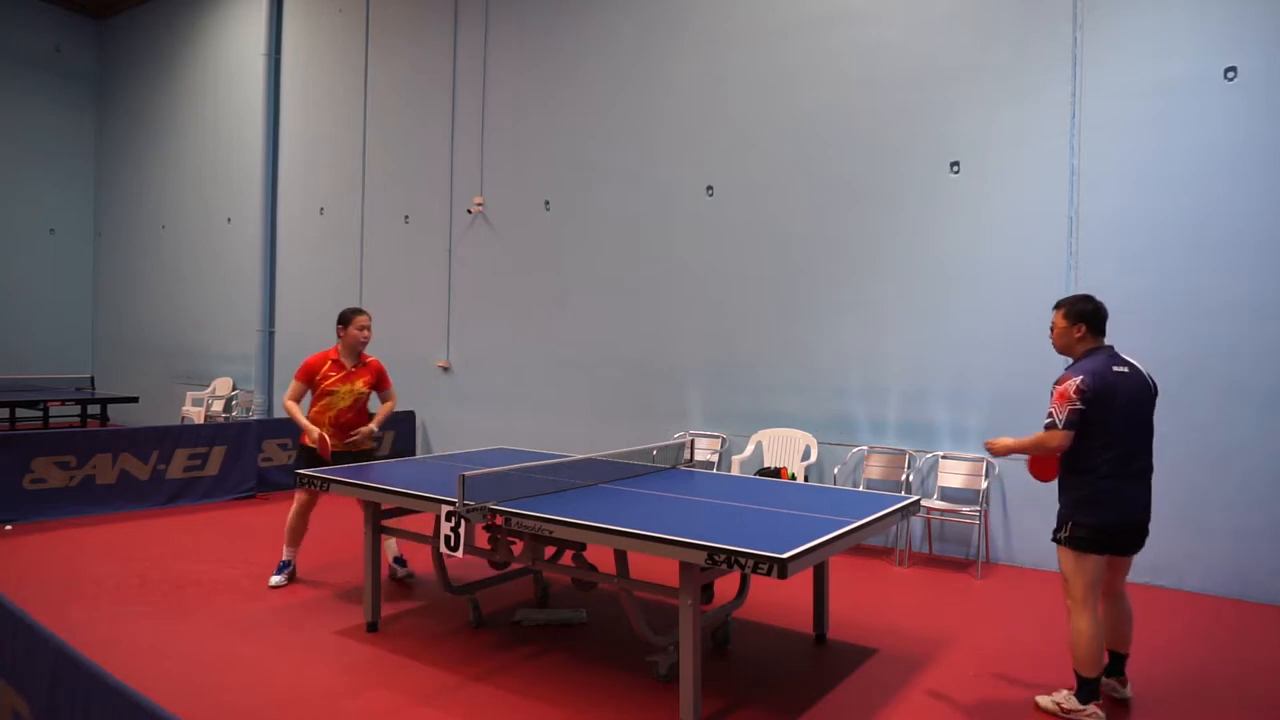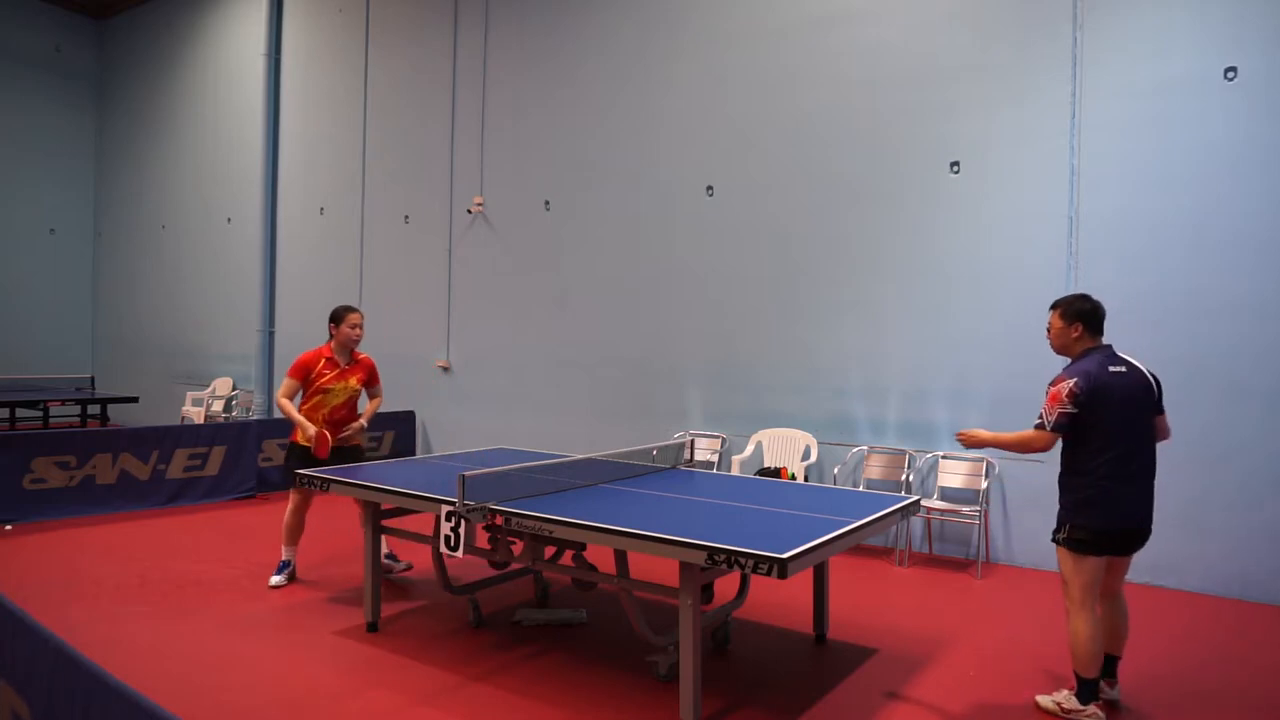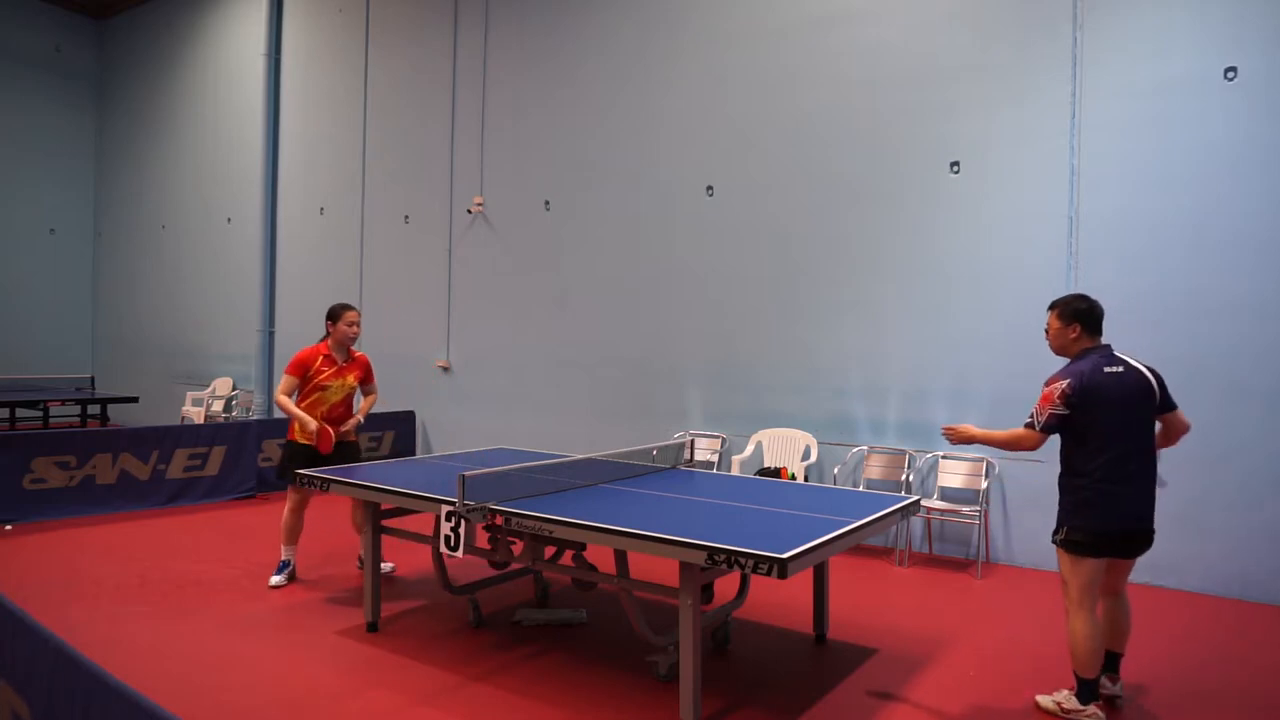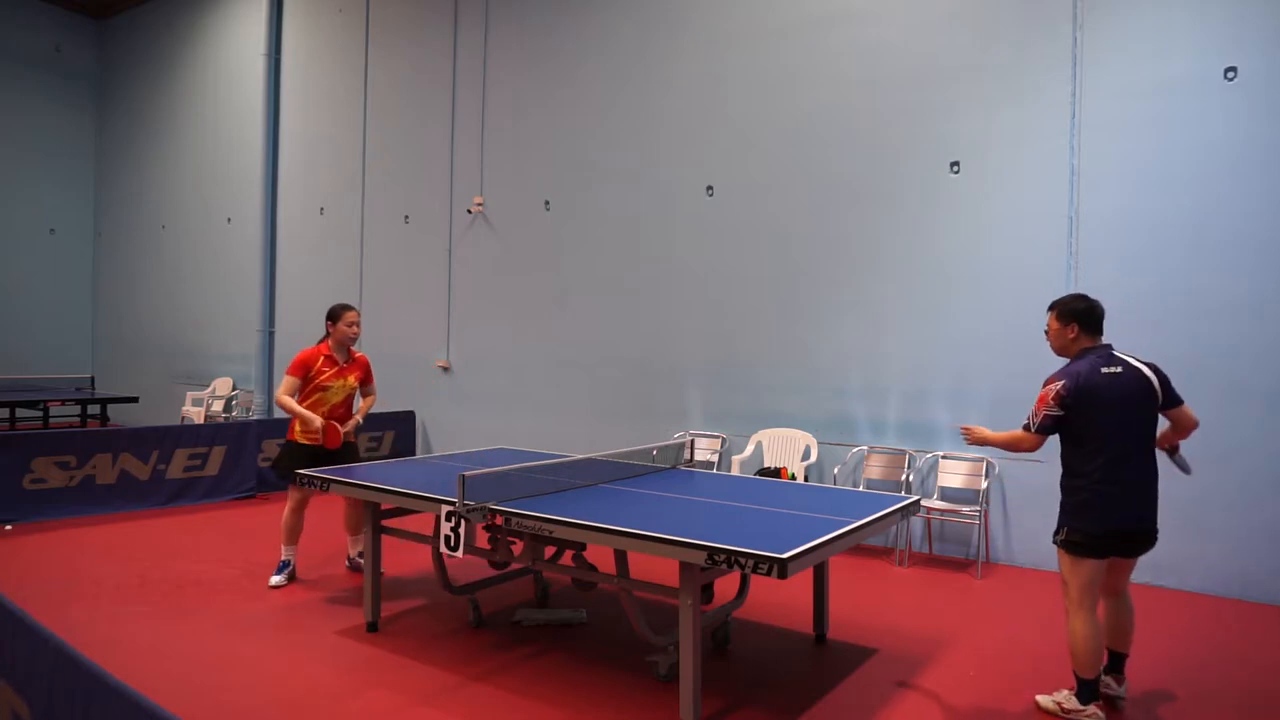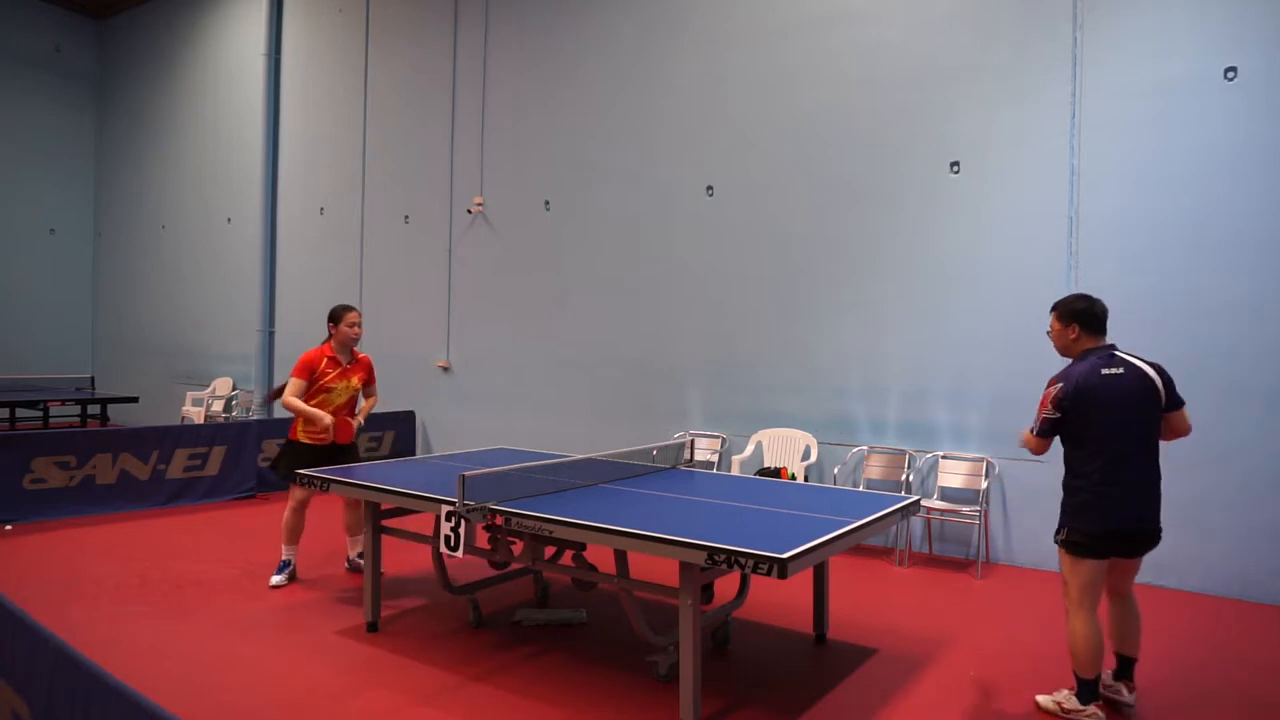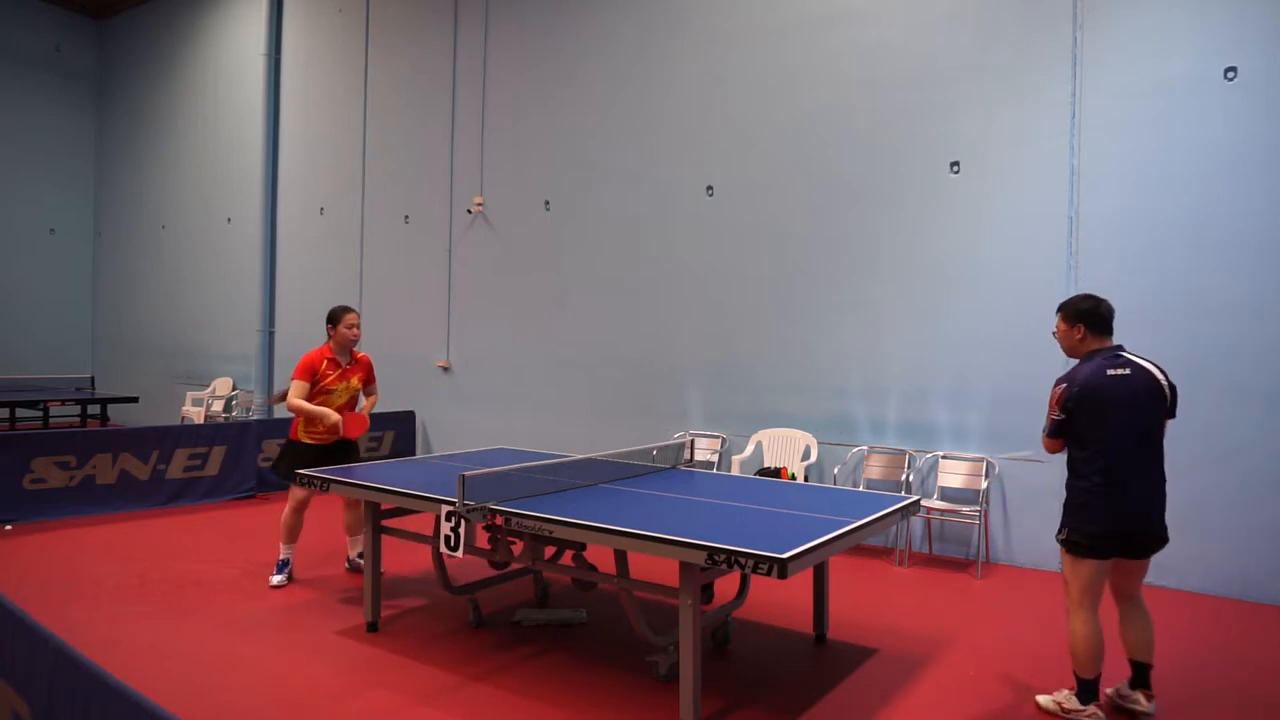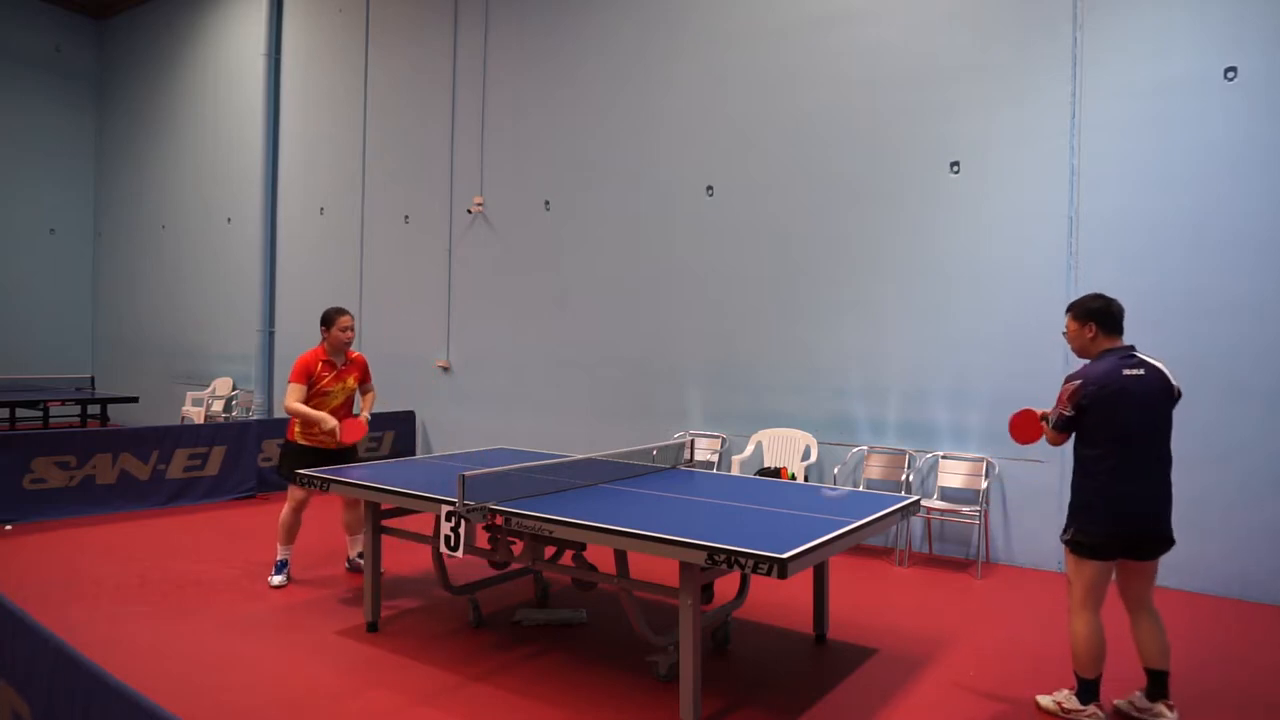
dt=0.1s
person 1, frame 1
left shoulder: (1077, 379)
right shoulder: (1139, 375)
left elbow: (1057, 442)
left wrist: (1008, 445)
left hip: (1089, 510)
right hip: (1135, 508)
left knee: (1082, 604)
right knee: (1114, 593)
right ankle: (1116, 677)
person 1, frame 2
left shoulder: (1072, 381)
right shoulder: (1141, 374)
left elbow: (1041, 440)
right elbow: (1161, 431)
left wrist: (985, 438)
left hip: (1089, 511)
right hip: (1136, 510)
left knee: (1080, 606)
right knee: (1111, 593)
right ankle: (1108, 678)
person 1, frame 3
left shoulder: (1068, 382)
right shoulder: (1142, 373)
left elbow: (1028, 439)
right elbow: (1178, 427)
left wrist: (975, 435)
left hip: (1089, 513)
right hip: (1138, 511)
left knee: (1080, 605)
right knee: (1114, 592)
right ankle: (1109, 676)
person 1, frame 4
left shoulder: (1064, 383)
right shoulder: (1144, 372)
left elbow: (1028, 441)
right elbow: (1187, 423)
left wrist: (986, 437)
right wrist: (1159, 441)
left hip: (1088, 513)
right hip: (1139, 511)
left knee: (1080, 606)
right knee: (1116, 592)
right ankle: (1114, 676)
person 1, frame 5
left shoulder: (1065, 385)
right shoulder: (1150, 373)
left elbow: (1037, 445)
right elbow: (1179, 427)
left wrist: (1029, 436)
left hip: (1089, 514)
right hip: (1141, 512)
left knee: (1080, 607)
right knee: (1121, 592)
right ankle: (1123, 680)
person 1, frame 6
left shoulder: (1071, 385)
right shoulder: (1155, 375)
left elbow: (1053, 445)
left wrist: (1069, 430)
left hip: (1091, 515)
right hip: (1145, 513)
left knee: (1081, 607)
right knee: (1129, 597)
person 1, frame 7
left shoulder: (1083, 382)
right shoulder: (1161, 375)
left elbow: (1054, 436)
left wrist: (1052, 416)
left hip: (1097, 515)
right hip: (1151, 514)
left knee: (1083, 607)
right knee: (1141, 605)
person 2, frame 1
left shoulder: (374, 367)
right shoulder: (316, 363)
left elbow: (390, 401)
right elbow: (289, 401)
left wrist: (372, 426)
right wrist: (308, 428)
left hip: (356, 447)
right hip: (317, 446)
right knee: (303, 504)
left ankle: (395, 561)
right ankle: (287, 563)
person 2, frame 2
left shoulder: (365, 365)
right shoulder: (309, 360)
left elbow: (376, 397)
right elbow: (282, 398)
left wrist: (362, 422)
right wrist: (304, 424)
left hip: (347, 443)
right hip: (309, 444)
right knee: (298, 503)
left ankle: (385, 557)
right ankle: (287, 563)
person 2, frame 3
left shoulder: (361, 362)
right shoulder: (306, 358)
left elbow: (371, 394)
right elbow: (281, 397)
left wrist: (357, 418)
right wrist: (305, 419)
left hip: (343, 441)
right hip: (305, 442)
right knee: (296, 500)
left ankle: (368, 556)
right ankle: (286, 563)
person 2, frame 4
left shoulder: (361, 362)
right shoulder: (308, 358)
left elbow: (370, 395)
right elbow: (282, 397)
left wrist: (357, 419)
right wrist: (310, 417)
left hip: (342, 441)
right hip: (305, 441)
left knee: (356, 497)
right knee: (297, 501)
left ankle: (356, 556)
right ankle: (287, 563)
person 2, frame 5
left shoulder: (364, 363)
right shoulder: (311, 359)
left elbow: (371, 396)
right elbow: (288, 400)
left wrist: (359, 418)
right wrist: (317, 414)
left hip: (343, 442)
right hip: (306, 442)
left knee: (354, 498)
right knee: (298, 500)
left ankle: (355, 557)
right ankle: (287, 563)
person 2, frame 6
left shoulder: (363, 362)
right shoulder: (312, 360)
left elbow: (372, 394)
right elbow: (292, 402)
left wrist: (362, 416)
right wrist: (324, 412)
left hip: (343, 442)
right hip: (307, 442)
left knee: (354, 498)
right knee: (298, 500)
left ankle: (356, 557)
right ankle: (285, 562)
person 2, frame 7
left shoulder: (358, 362)
right shoulder: (307, 362)
left elbow: (369, 391)
right elbow: (291, 405)
left wrist: (364, 414)
right wrist: (322, 417)
left hip: (341, 442)
right hip: (305, 443)
left knee: (353, 497)
right knee: (297, 500)
left ankle: (355, 556)
right ankle: (282, 563)
